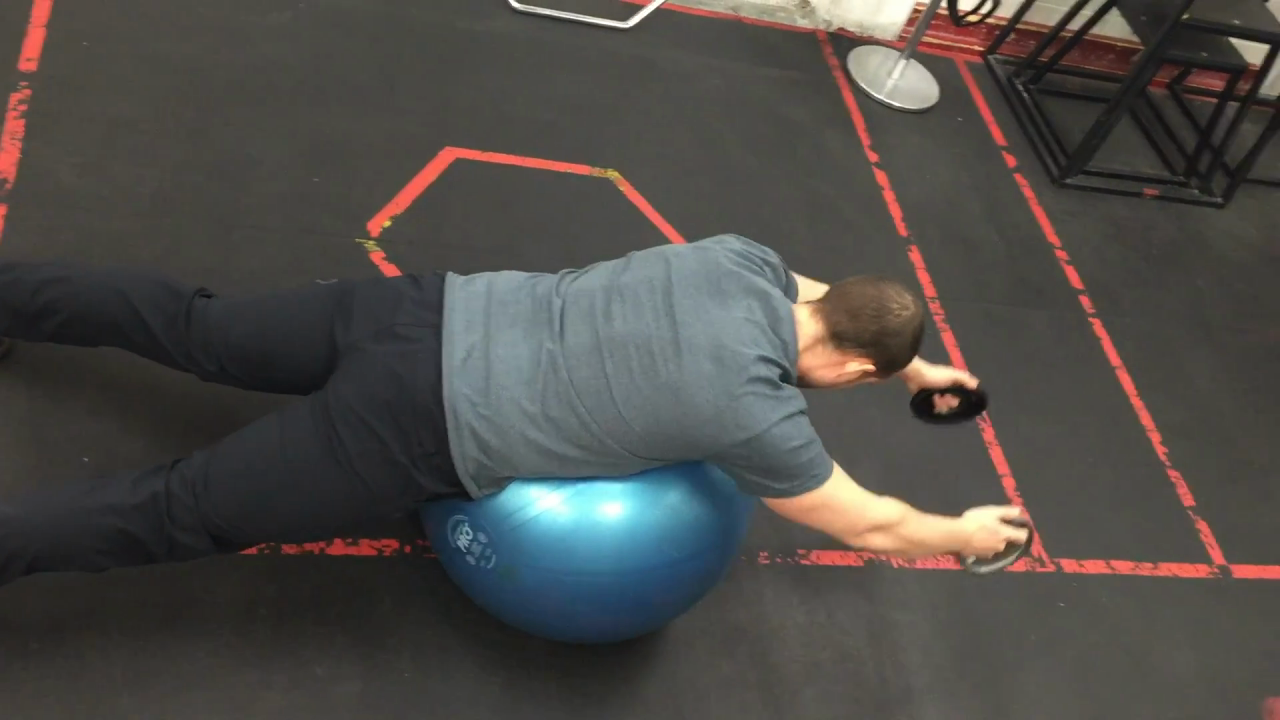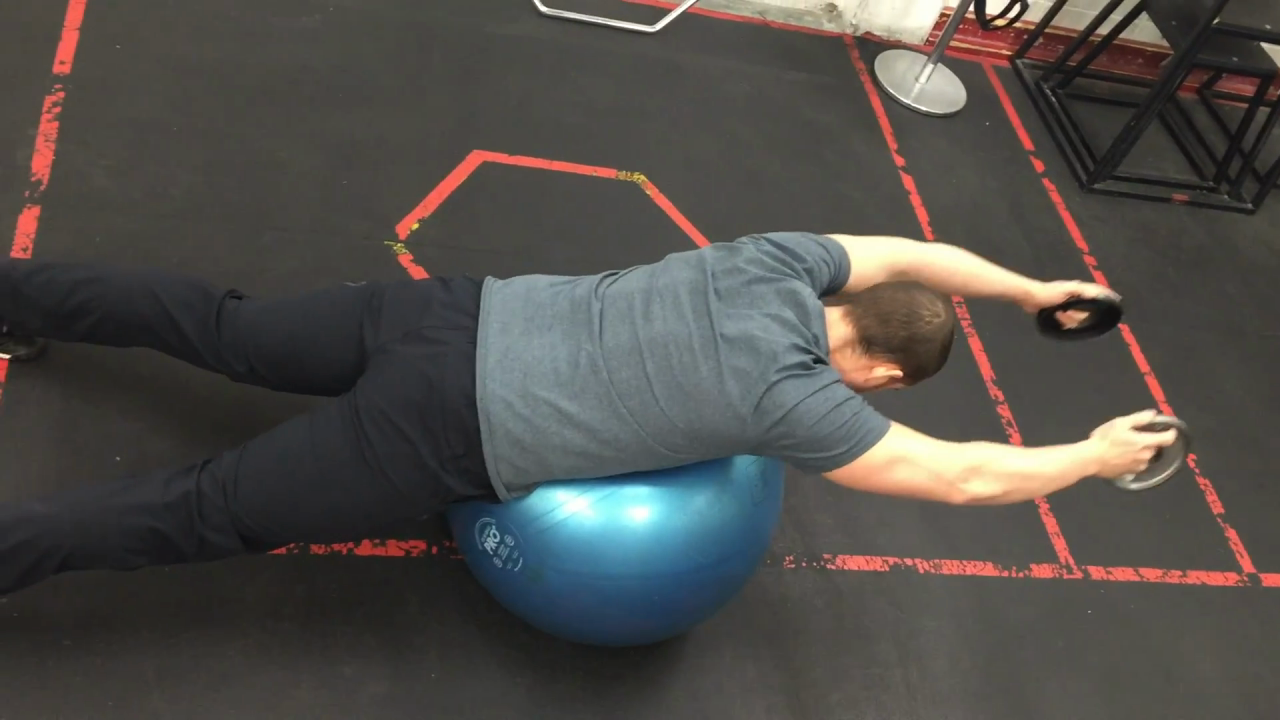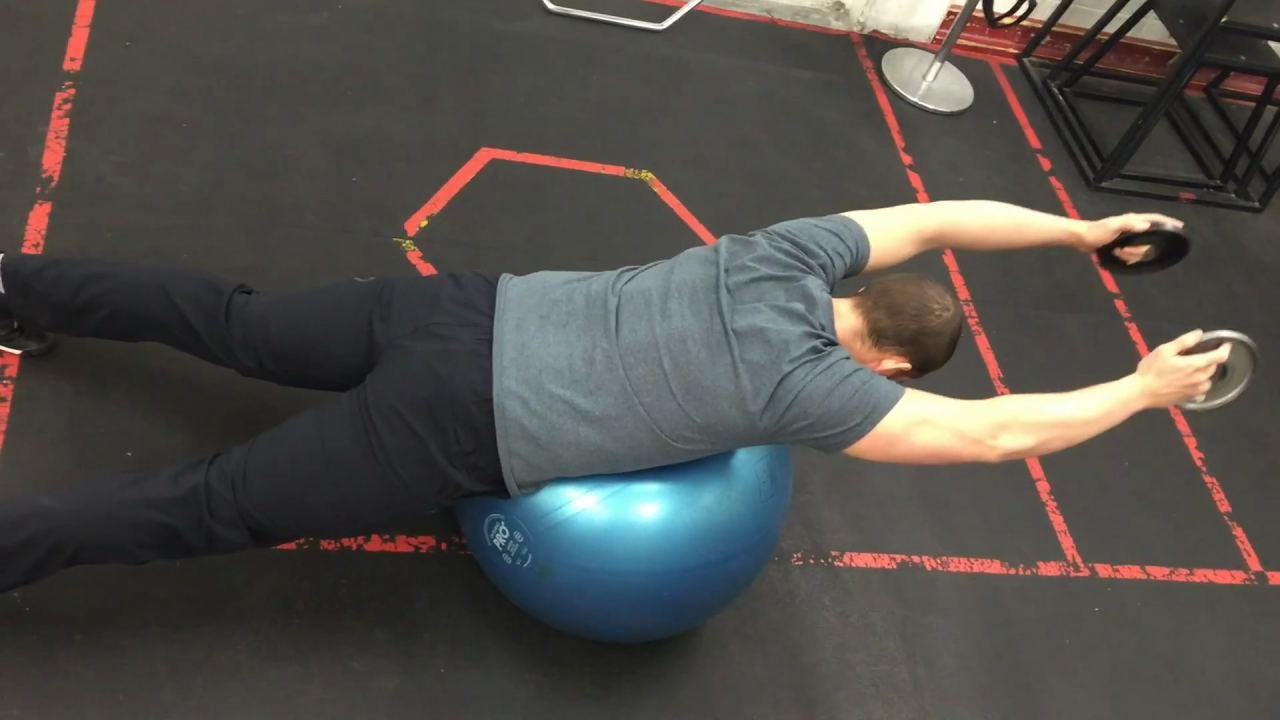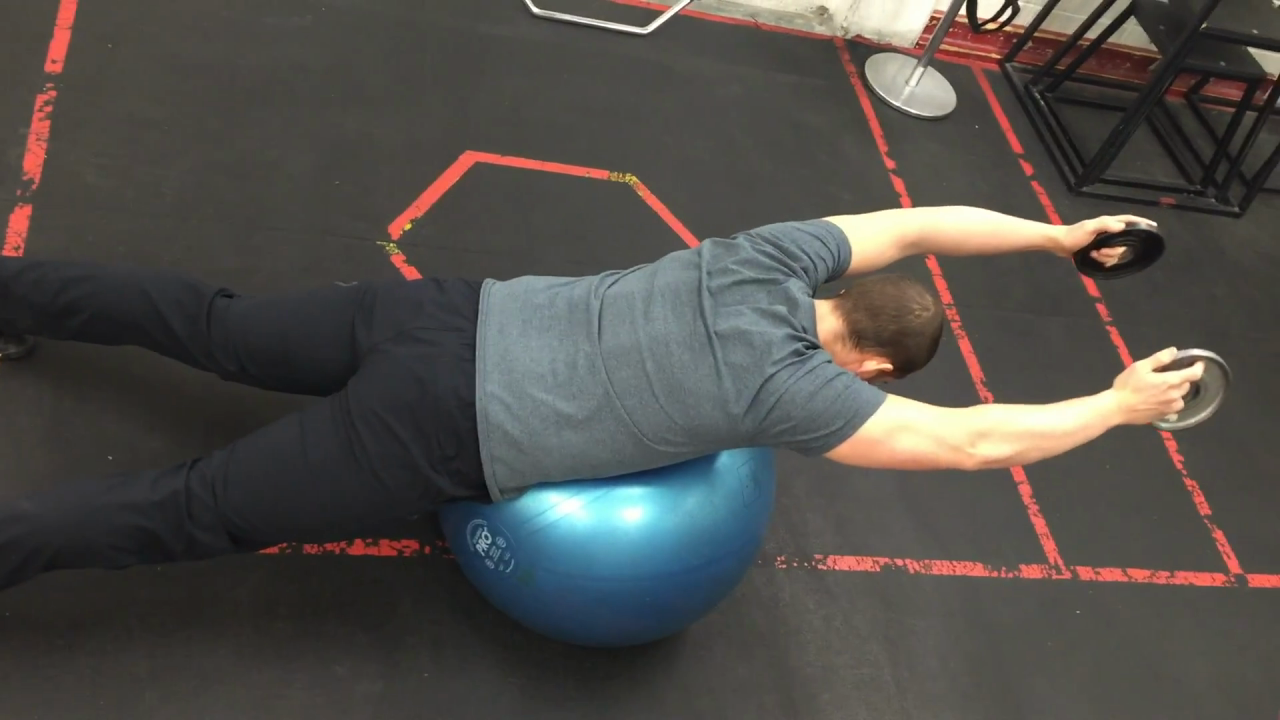
dt=0.5s
person 1, frame 1
left shoulder: (740, 262)
right shoulder: (748, 413)
left elbow: (827, 298)
right elbow: (869, 525)
left wrist: (917, 367)
right wrist: (968, 532)
left hip: (424, 312)
right hip: (414, 427)
left knee: (196, 328)
right knee: (180, 512)
person 1, frame 2
left shoulder: (783, 261)
right shoulder: (787, 397)
left elbow: (913, 254)
right elbow: (965, 474)
left wrist: (1036, 289)
right wrist: (1095, 455)
left hip: (453, 316)
right hip: (445, 430)
left knee: (227, 331)
right knee: (210, 510)
person 1, frame 3
left shoulder: (794, 251)
right shoulder: (800, 385)
left elbow: (934, 217)
right elbow: (996, 431)
left wrist: (1084, 230)
right wrist: (1147, 388)
left hip: (466, 310)
right hip: (457, 424)
left knee: (234, 324)
right knee: (221, 505)
person 1, frame 4
left shoulder: (767, 257)
right shoulder: (783, 389)
left elbow: (913, 224)
right elbow: (971, 442)
left wrist: (1064, 234)
right wrist: (1123, 405)
left hip: (446, 318)
right hip: (439, 431)
left knee: (218, 331)
right knee: (200, 511)
